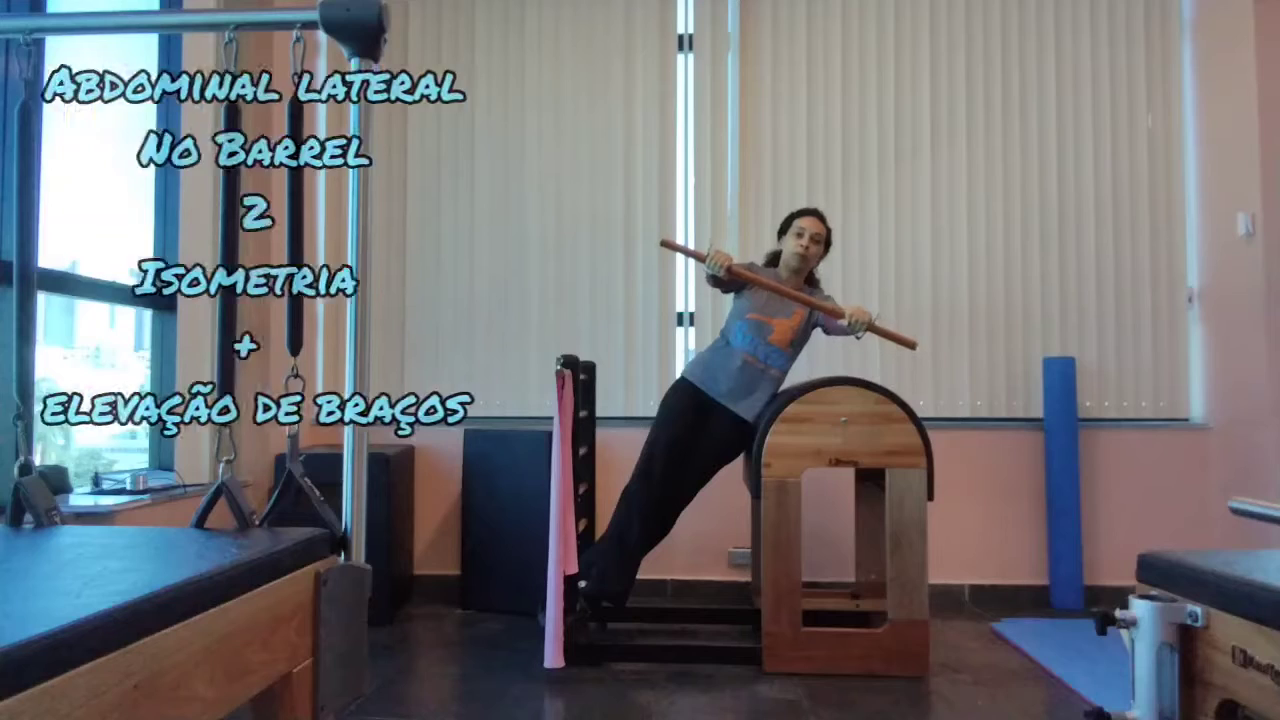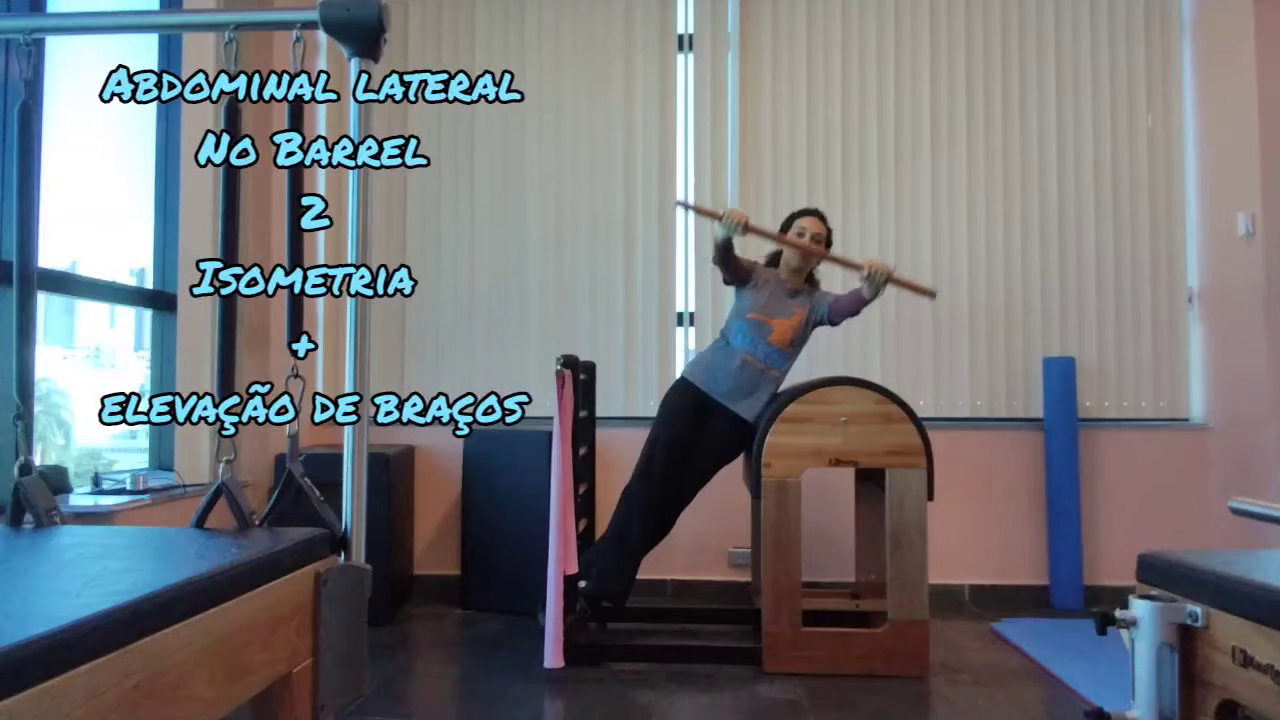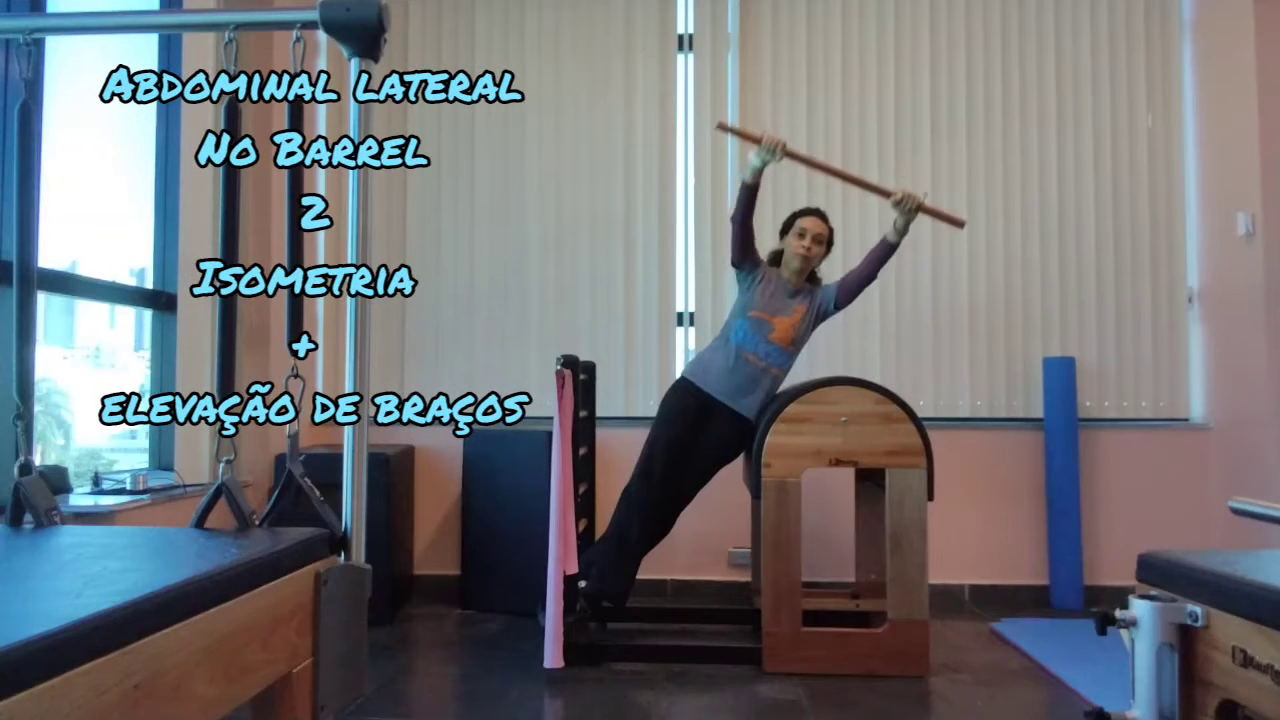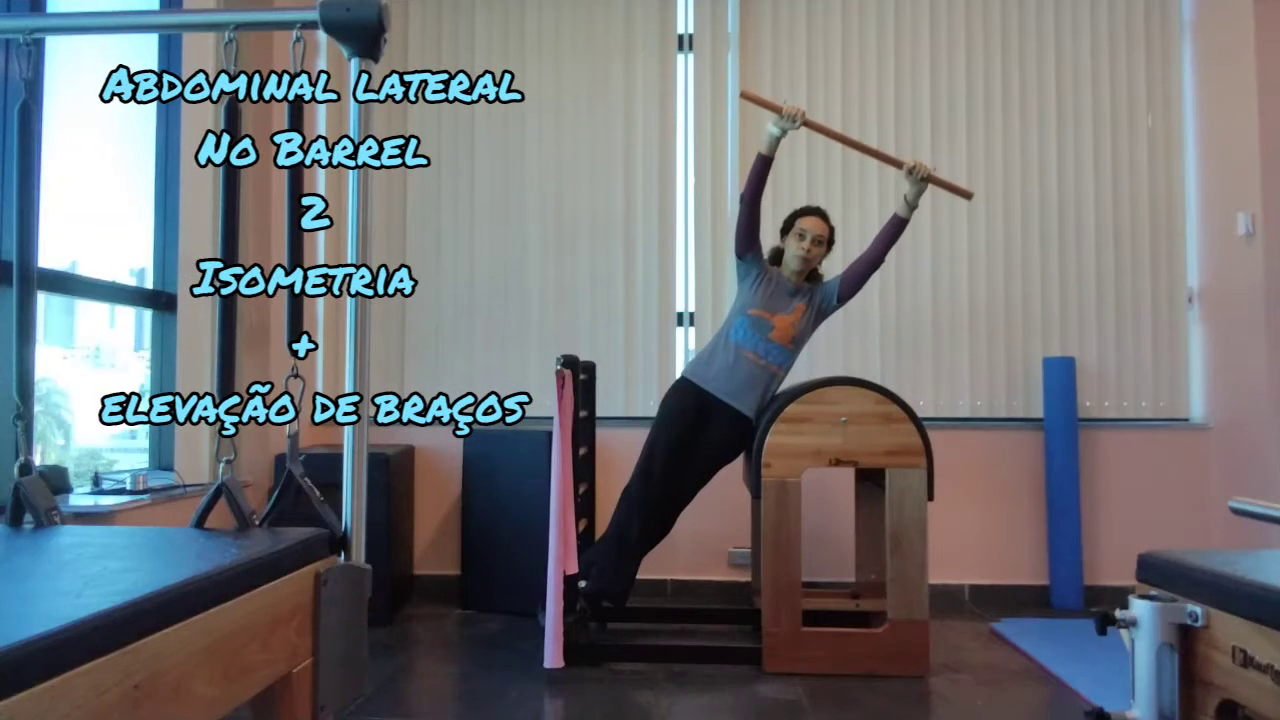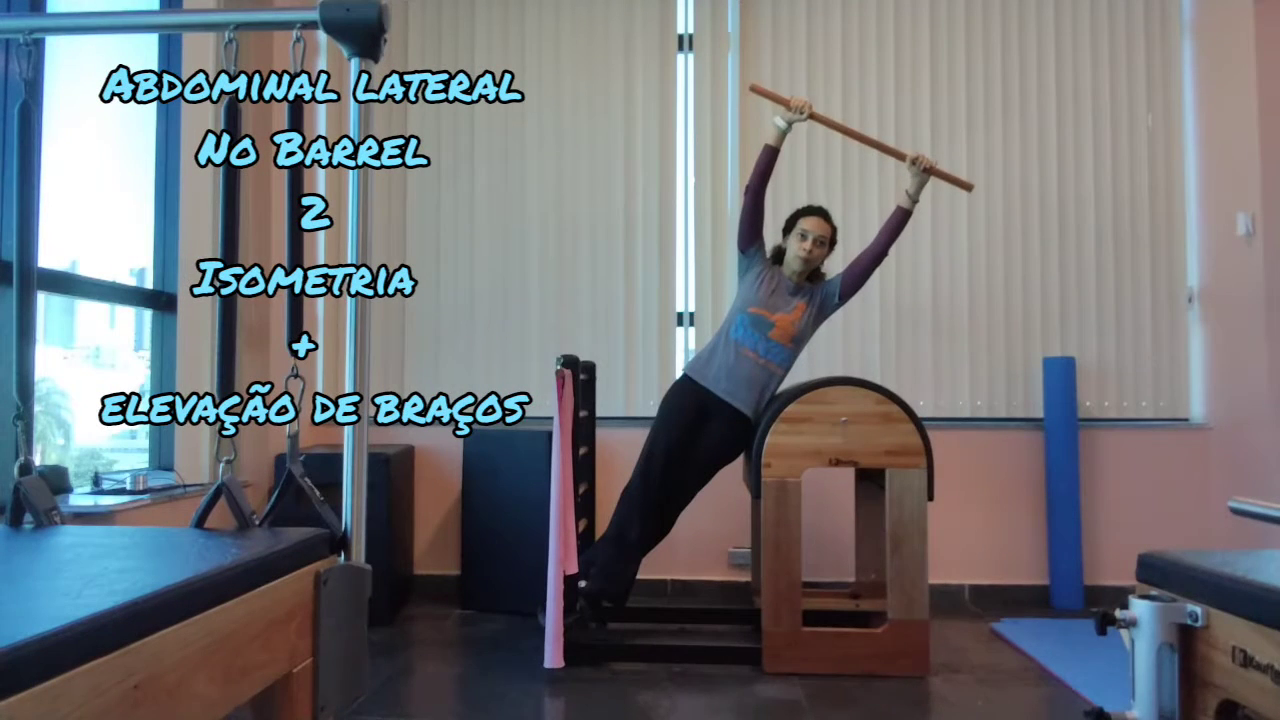
dt=0.3s
person 1, frame 1
left shoulder: (815, 302)
right shoulder: (752, 276)
left elbow: (834, 323)
right elbow: (719, 280)
left wrist: (854, 324)
right wrist: (714, 267)
left hip: (742, 414)
right hip: (698, 386)
left knee: (672, 497)
right knee: (647, 483)
left ankle: (602, 588)
right ankle: (593, 578)
person 1, frame 2
left shoulder: (816, 301)
right shoulder: (755, 275)
left elbow: (845, 306)
right elbow: (724, 262)
left wrist: (870, 288)
right wrist: (726, 233)
left hip: (741, 413)
right hip: (698, 387)
left knee: (671, 500)
right knee: (648, 484)
left ankle: (603, 588)
right ankle: (591, 580)
person 1, frame 3
left shoulder: (819, 301)
right shoulder: (754, 274)
left elbow: (866, 272)
right elbow: (741, 222)
left wrist: (900, 227)
right wrist: (757, 166)
left hip: (741, 413)
right hip: (697, 387)
left knee: (672, 498)
right knee: (648, 482)
left ankle: (603, 586)
right ankle: (593, 579)
person 1, frame 4
left shoulder: (821, 298)
right shoulder: (755, 272)
left elbow: (873, 258)
right elbow: (749, 203)
left wrist: (909, 201)
right wrist: (774, 137)
left hip: (740, 414)
right hip: (697, 387)
left knee: (671, 499)
right knee: (648, 484)
left ankle: (601, 588)
right ankle: (591, 580)
person 1, frame 5
left shoulder: (823, 297)
right shoulder: (756, 267)
left elbow: (876, 252)
right elbow: (753, 196)
left wrist: (913, 193)
right wrist: (781, 128)
left hip: (740, 413)
right hip: (697, 386)
left knee: (671, 499)
right knee: (647, 483)
left ankle: (599, 588)
right ankle: (591, 579)
